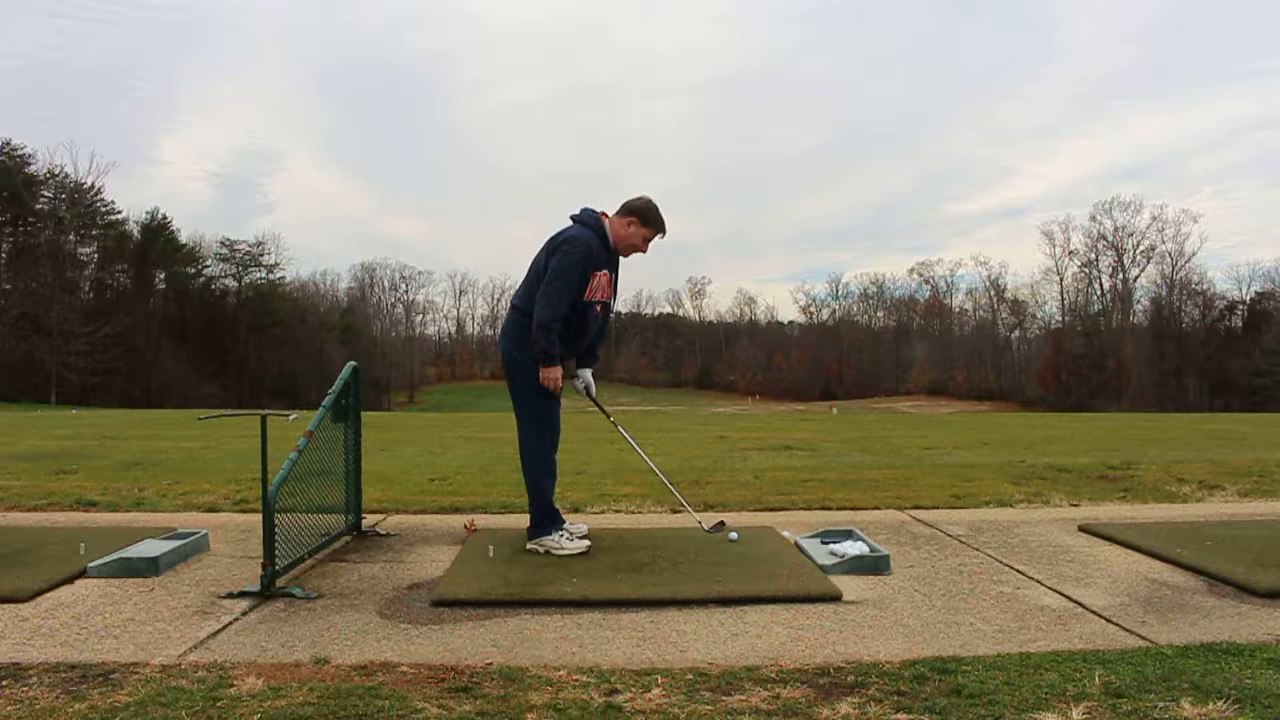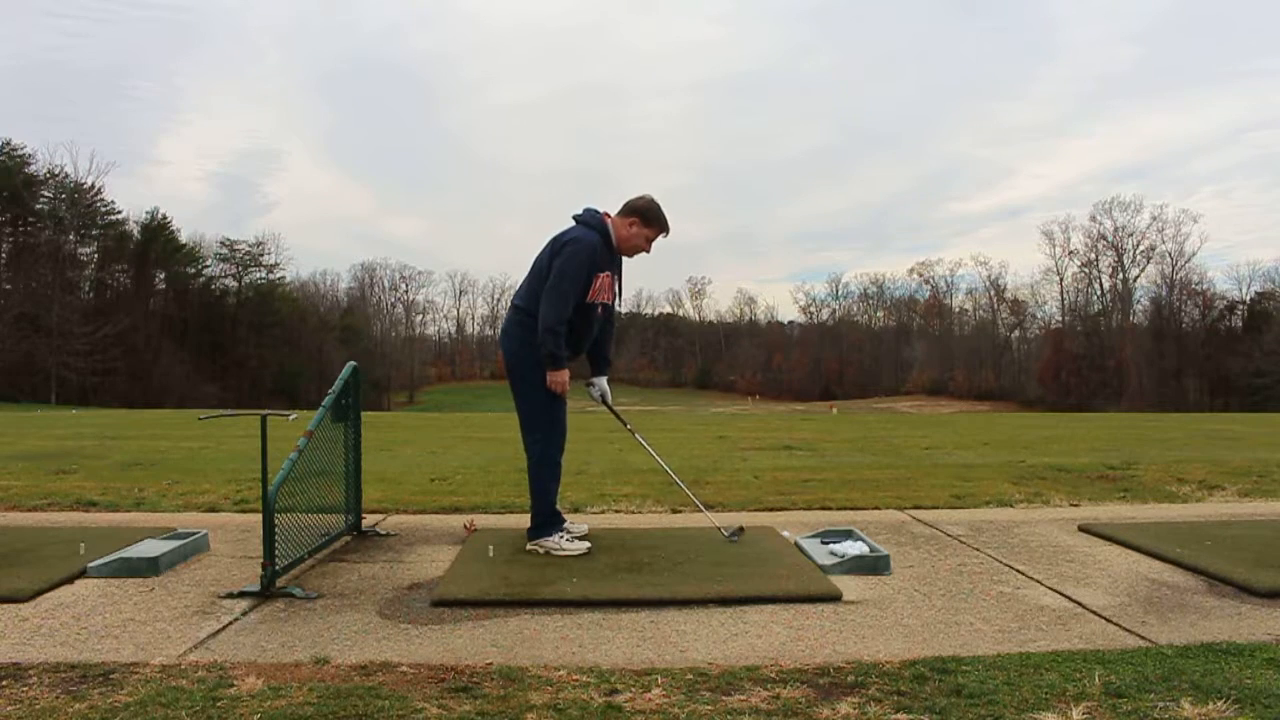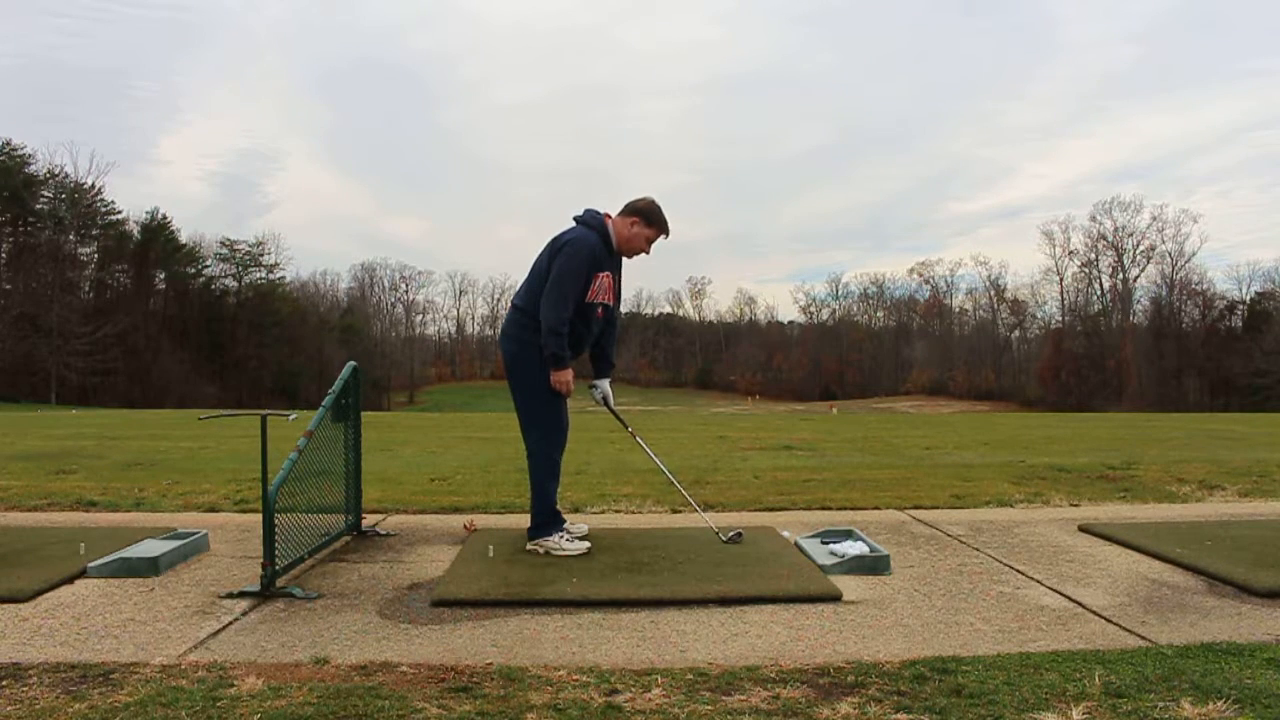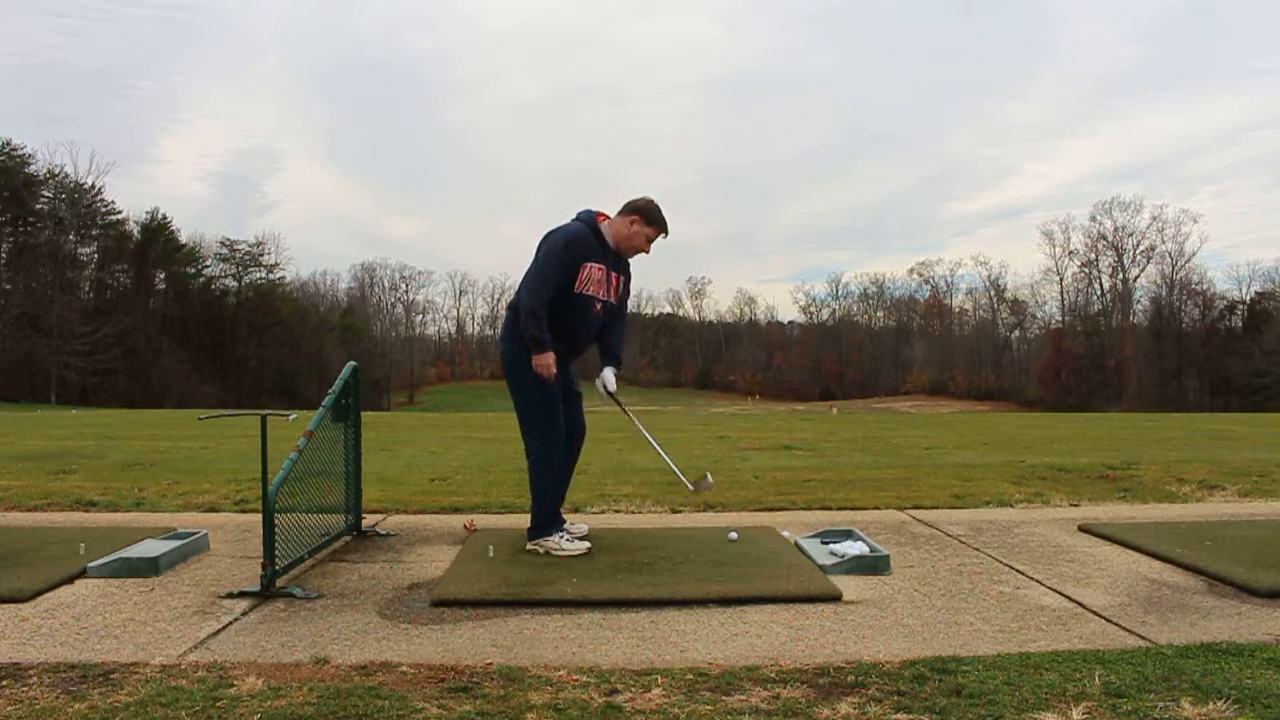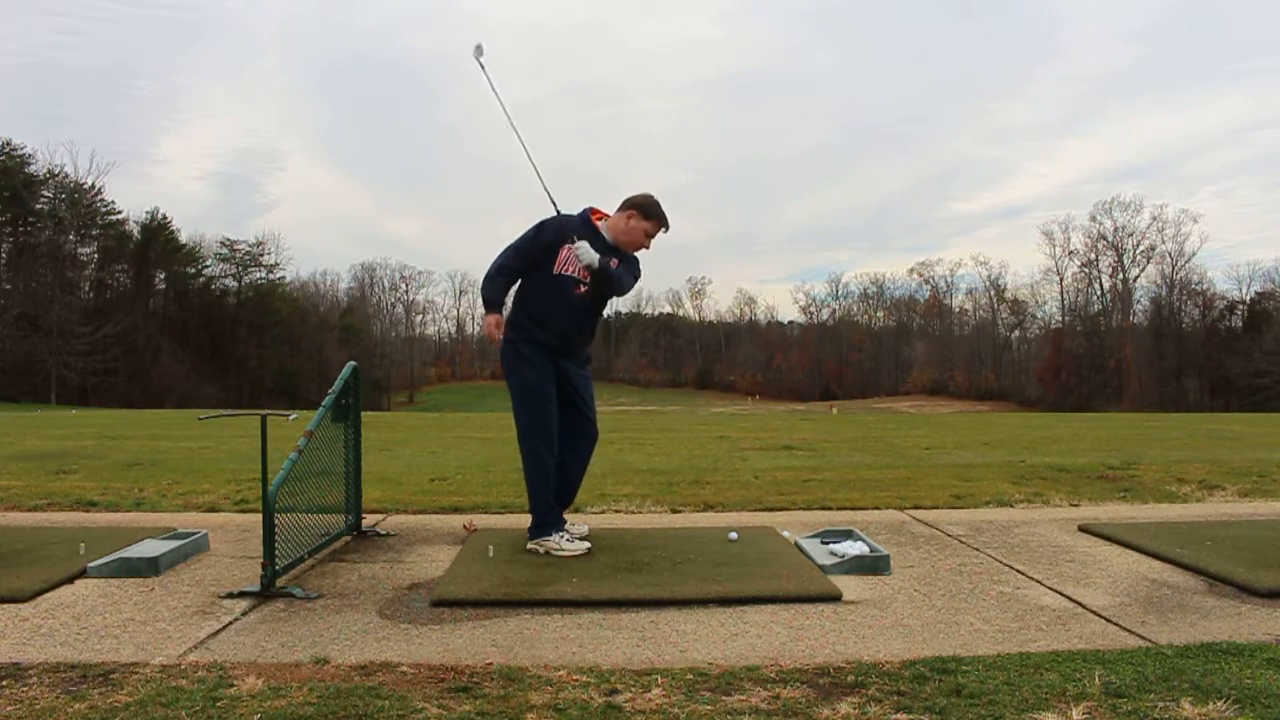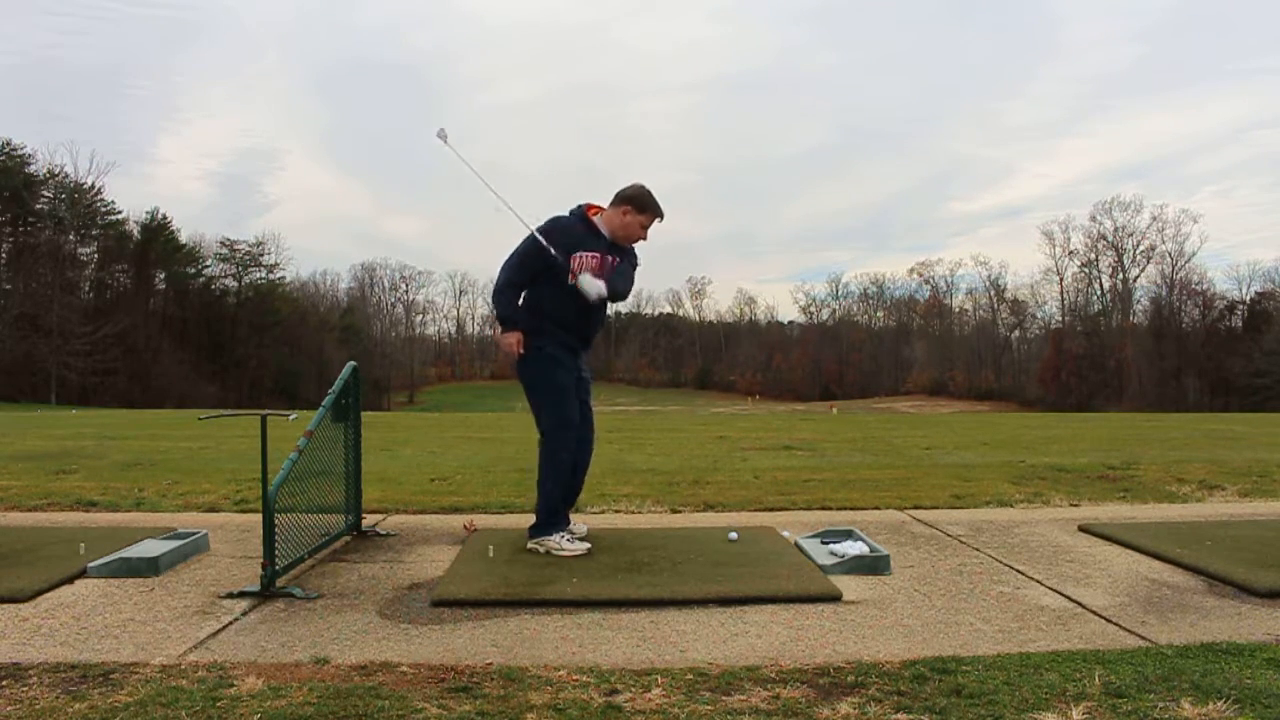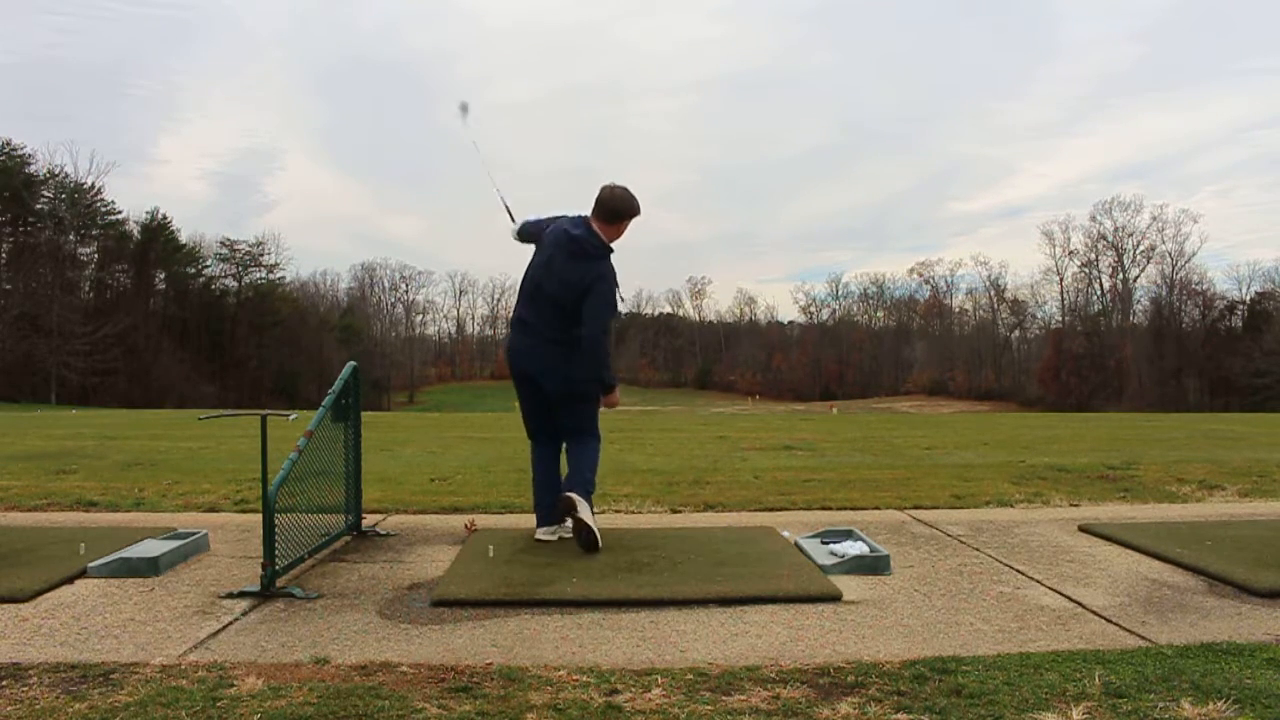
dt=0.5s
person 1, frame 1
left shoulder: (607, 254)
right shoulder: (579, 243)
left elbow: (598, 315)
right elbow: (548, 302)
left wrist: (585, 365)
right wrist: (549, 360)
left hip: (546, 352)
right hip: (528, 346)
left knee: (546, 435)
right knee: (539, 436)
left ankle: (549, 520)
right ankle: (542, 530)
person 1, frame 2
left shoulder: (609, 254)
right shoulder: (582, 245)
left elbow: (603, 318)
right elbow: (553, 305)
left wrist: (600, 372)
right wrist: (557, 363)
left hip: (545, 349)
right hip: (529, 344)
left knee: (553, 435)
right knee: (546, 436)
left ankle: (549, 519)
right ankle: (542, 531)
person 1, frame 3
left shoulder: (611, 258)
right shoulder: (582, 245)
left elbow: (607, 319)
right elbow: (555, 306)
left wrist: (602, 374)
right wrist: (560, 363)
left hip: (548, 351)
right hip: (529, 345)
left knee: (555, 434)
right knee: (545, 436)
left ankle: (549, 519)
right ankle: (543, 531)
person 1, frame 4
left shoulder: (619, 265)
right shoulder: (571, 239)
left elbow: (616, 317)
right elbow: (535, 292)
left wrist: (610, 365)
right wrist: (540, 347)
left hip: (559, 355)
right hip: (529, 350)
left knee: (571, 433)
right knee: (546, 436)
left ankle: (550, 516)
right ankle: (543, 530)
person 1, frame 5
left shoulder: (627, 263)
right shoulder: (559, 229)
left elbow: (614, 286)
right elbow: (508, 263)
left wrist: (596, 262)
right wrist: (493, 307)
left hip: (572, 356)
right hip: (527, 347)
left knee: (583, 434)
right knee: (540, 437)
left ankle: (553, 516)
right ankle: (543, 530)
person 1, frame 6
left shoulder: (623, 254)
right shoulder: (560, 231)
left elbow: (620, 287)
right elbow: (513, 271)
left wrist: (602, 287)
right wrist: (509, 324)
left hip: (574, 353)
right hip: (542, 349)
left knee: (580, 436)
right knee: (561, 434)
left ankle: (556, 517)
right ankle: (546, 529)
person 1, frame 7
left shoulder: (558, 230)
right shoulder: (599, 271)
left elbow: (531, 229)
right elbow: (594, 335)
left wrist: (524, 230)
right wrist: (607, 385)
left hip: (521, 348)
right hip: (562, 359)
left knee: (543, 436)
right knee: (583, 436)
left ankle: (548, 519)
right ankle: (576, 495)
